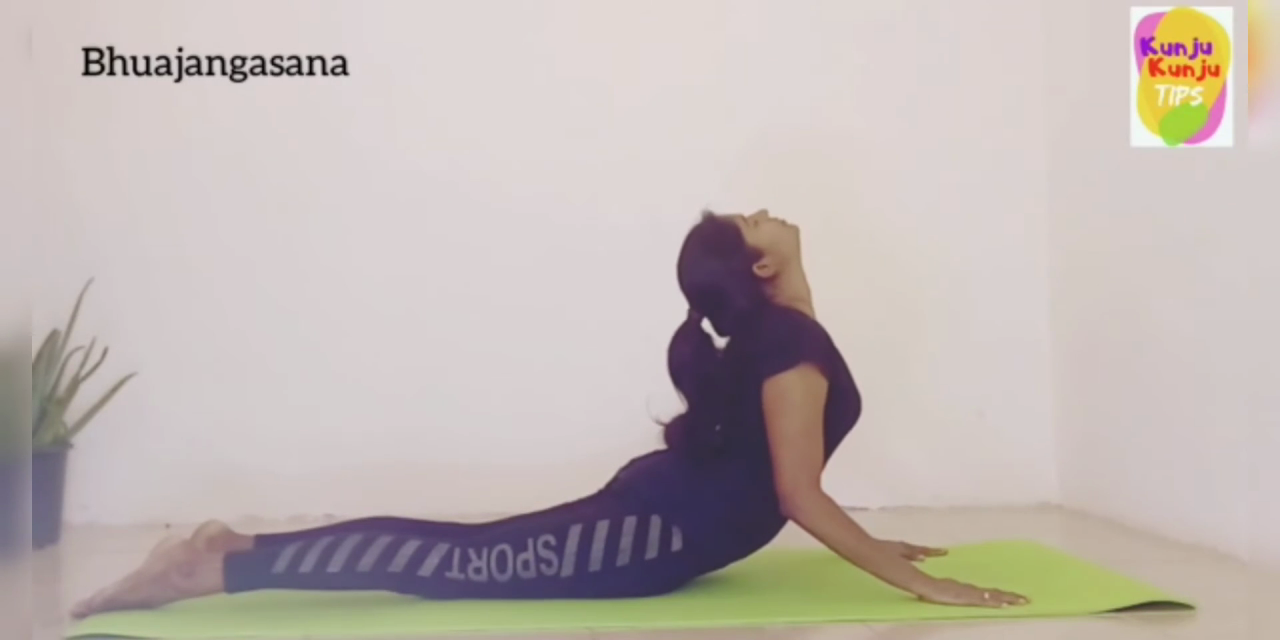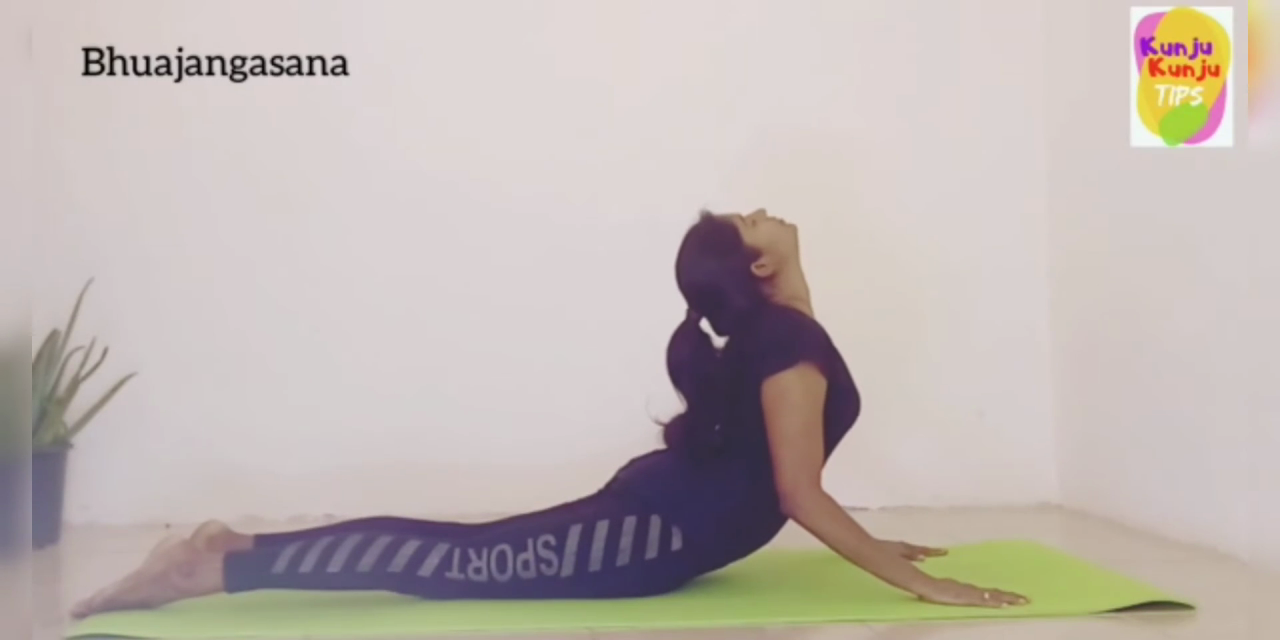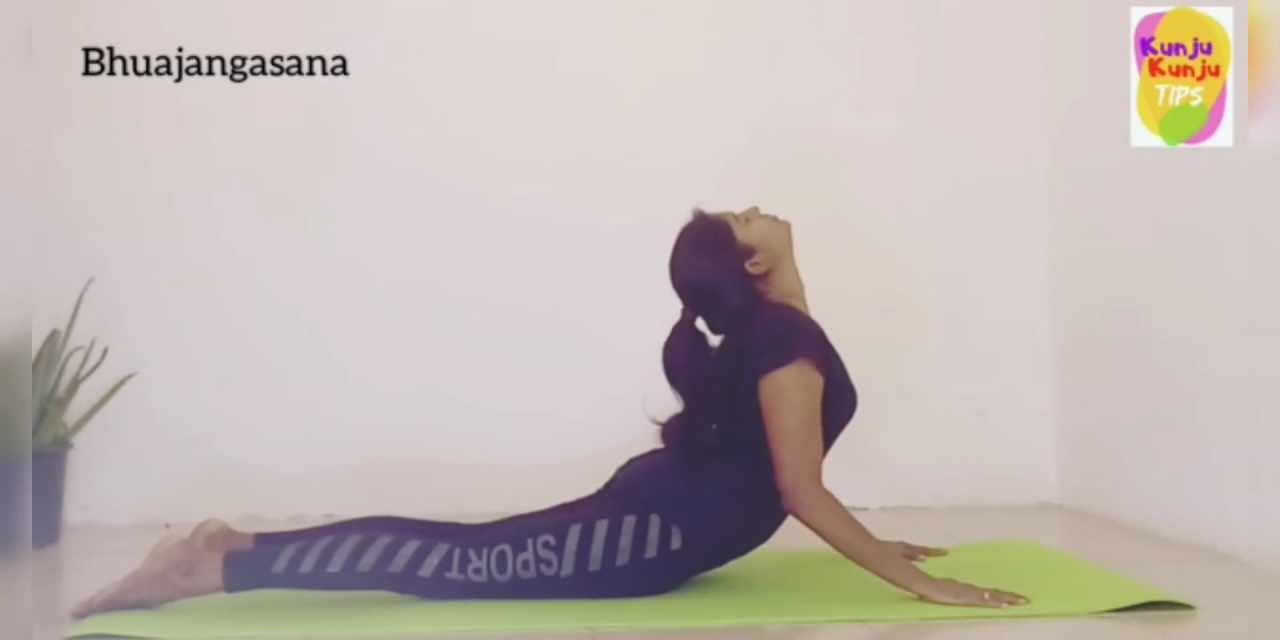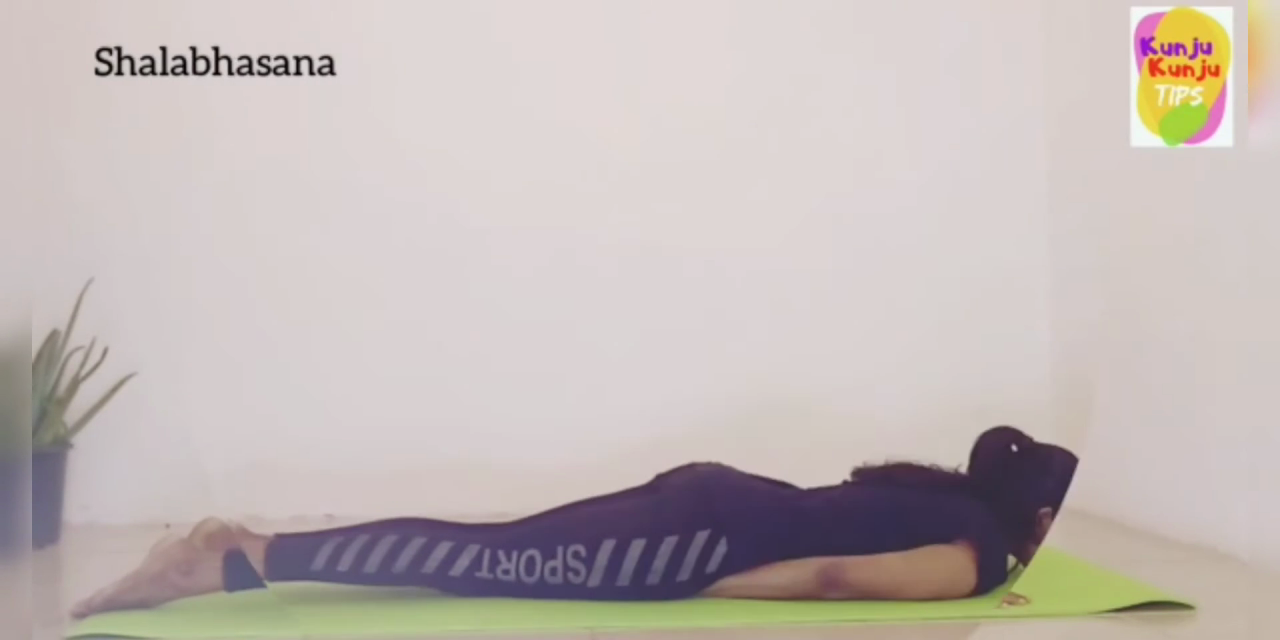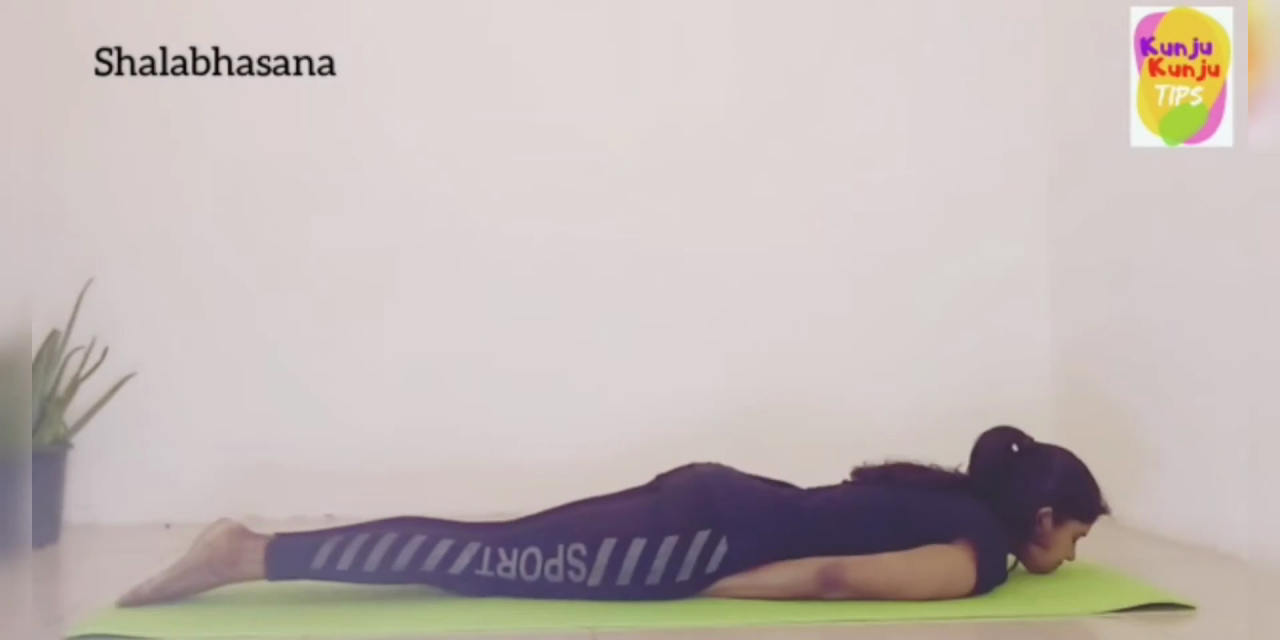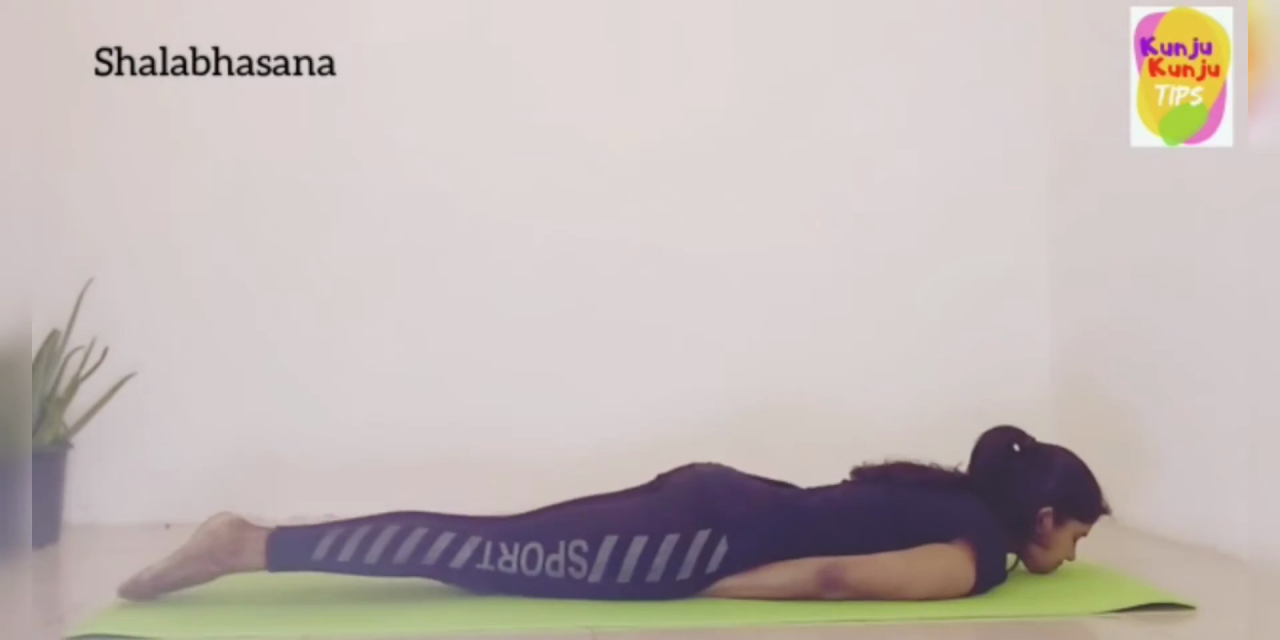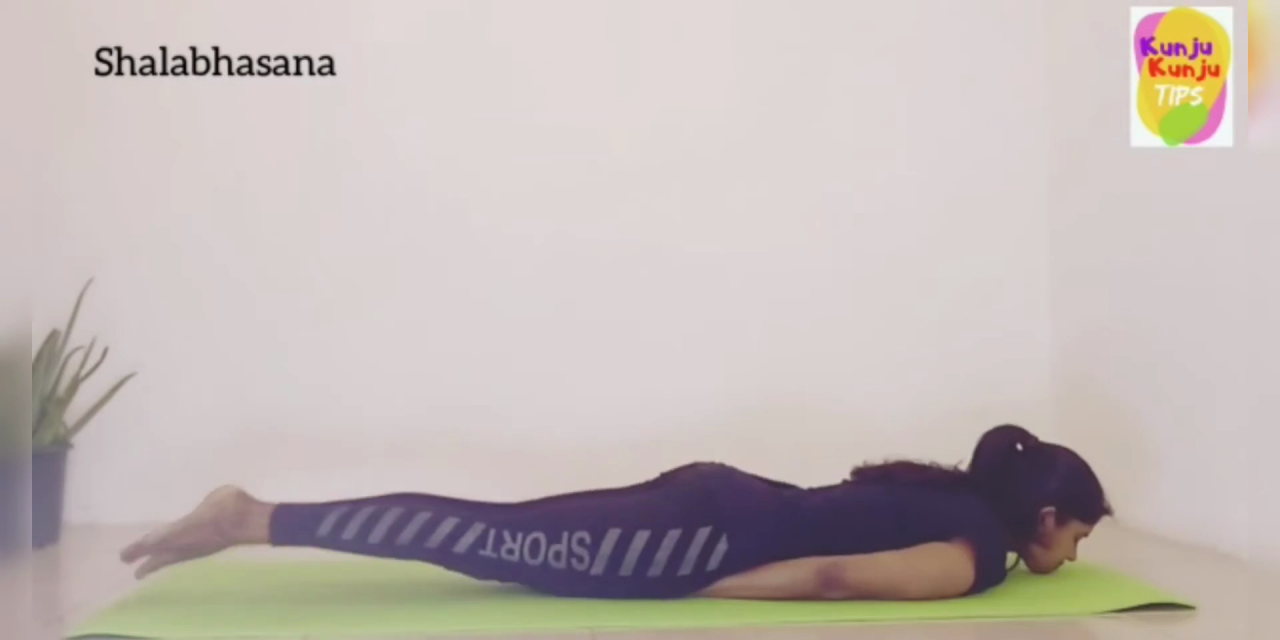
dt=0.1s
person 1, frame 1
left shoulder: (772, 333)
right shoulder: (792, 345)
left elbow: (779, 476)
right elbow: (800, 498)
left wrist: (877, 546)
right wrist: (918, 582)
left hip: (657, 505)
right hip: (658, 534)
left knee: (456, 547)
right knee: (456, 565)
left ankle: (234, 547)
right ankle: (206, 572)
person 1, frame 2
left shoulder: (772, 331)
right shoulder: (790, 344)
left elbow: (778, 479)
right elbow: (800, 498)
left wrist: (875, 545)
right wrist: (916, 582)
left hip: (659, 506)
right hip: (658, 536)
left knee: (453, 545)
right knee: (454, 566)
left ankle: (239, 546)
right ankle: (208, 571)
person 1, frame 3
left shoulder: (770, 330)
right shoulder: (785, 340)
left elbow: (775, 474)
right elbow: (802, 494)
left wrist: (876, 546)
right wrist: (917, 582)
left hip: (655, 504)
right hip: (657, 535)
left knee: (453, 547)
right knee: (455, 566)
left ankle: (238, 545)
right ankle: (208, 572)
person 1, frame 4
left shoulder: (953, 498)
right shoulder: (970, 556)
right elbow: (833, 572)
right wrist: (712, 593)
left hip: (705, 504)
right hip: (701, 542)
left knee: (476, 546)
right knee: (478, 560)
left ankle: (243, 544)
right ankle: (230, 561)
person 1, frame 5
left shoulder: (963, 493)
right shoulder: (978, 555)
right elbow: (840, 570)
right wrist: (722, 591)
left hip: (710, 504)
right hip: (707, 537)
left knee: (487, 547)
right knee: (491, 563)
left ankle: (262, 546)
right ankle: (250, 557)
person 1, frame 6
left shoulder: (965, 499)
right shoulder: (979, 556)
right elbow: (834, 575)
right wrist: (709, 594)
left hip: (713, 502)
right hip: (710, 536)
left knee: (487, 540)
right knee: (485, 556)
left ankle: (255, 537)
right ankle: (250, 545)
person 1, frame 7
left shoulder: (965, 496)
right shoulder: (978, 556)
right elbow: (834, 575)
right wrist: (708, 595)
left hip: (714, 499)
right hip: (712, 536)
left knee: (491, 529)
right knee: (490, 541)
left ankle: (260, 516)
right ankle: (256, 521)
